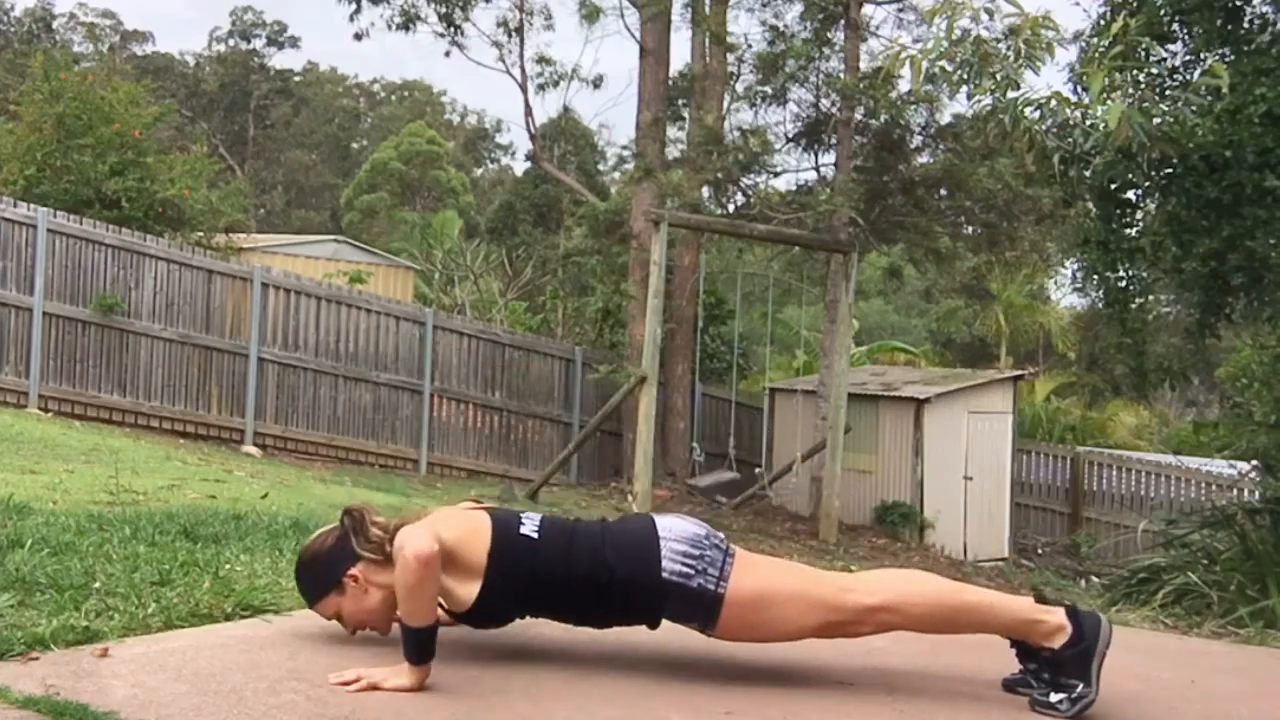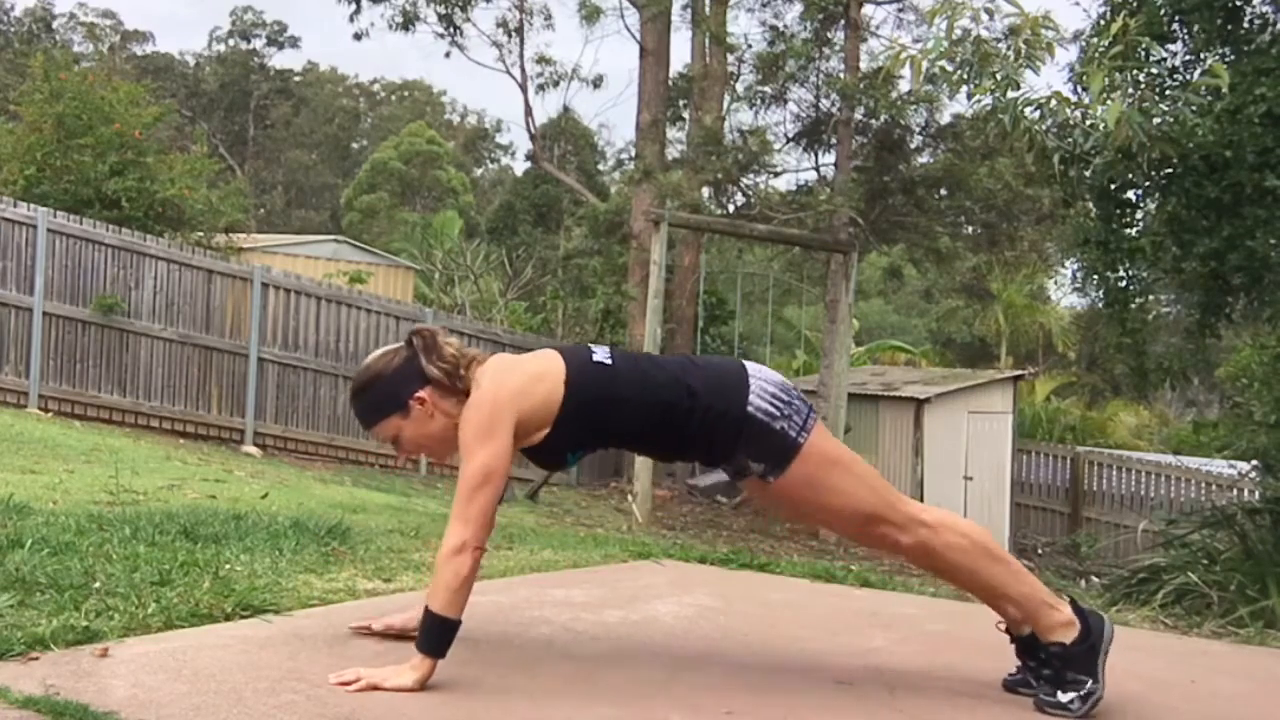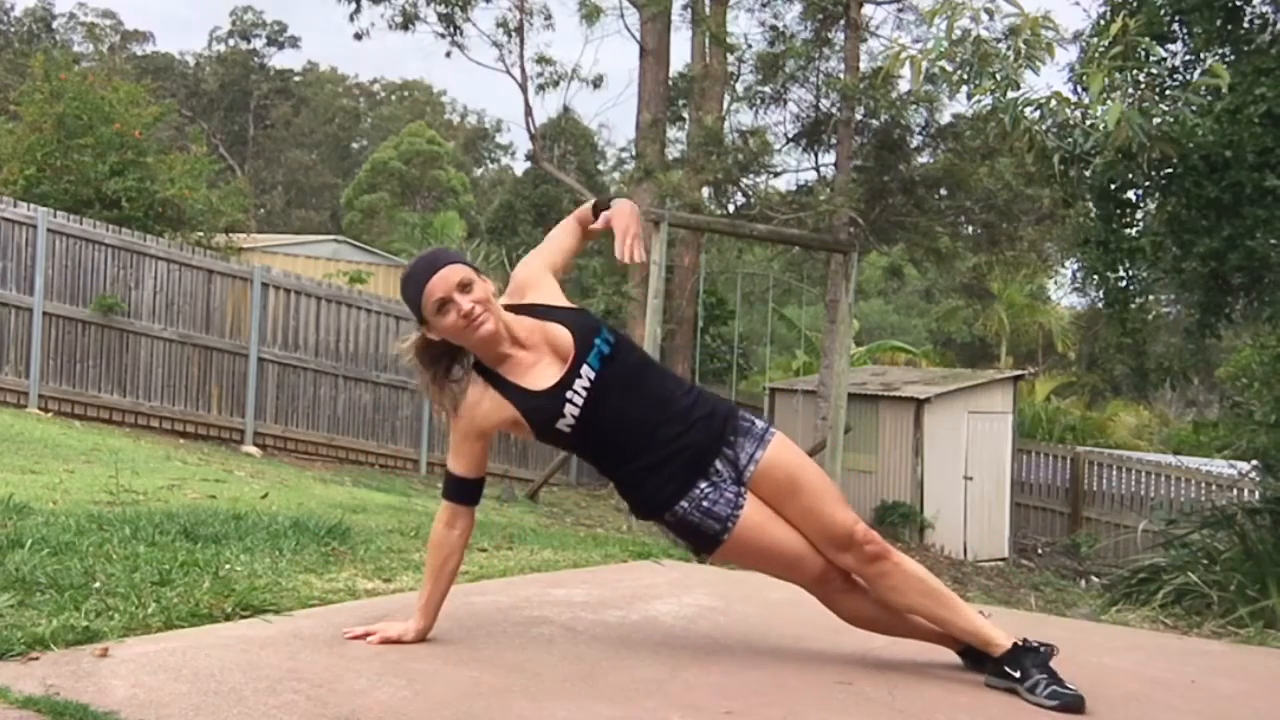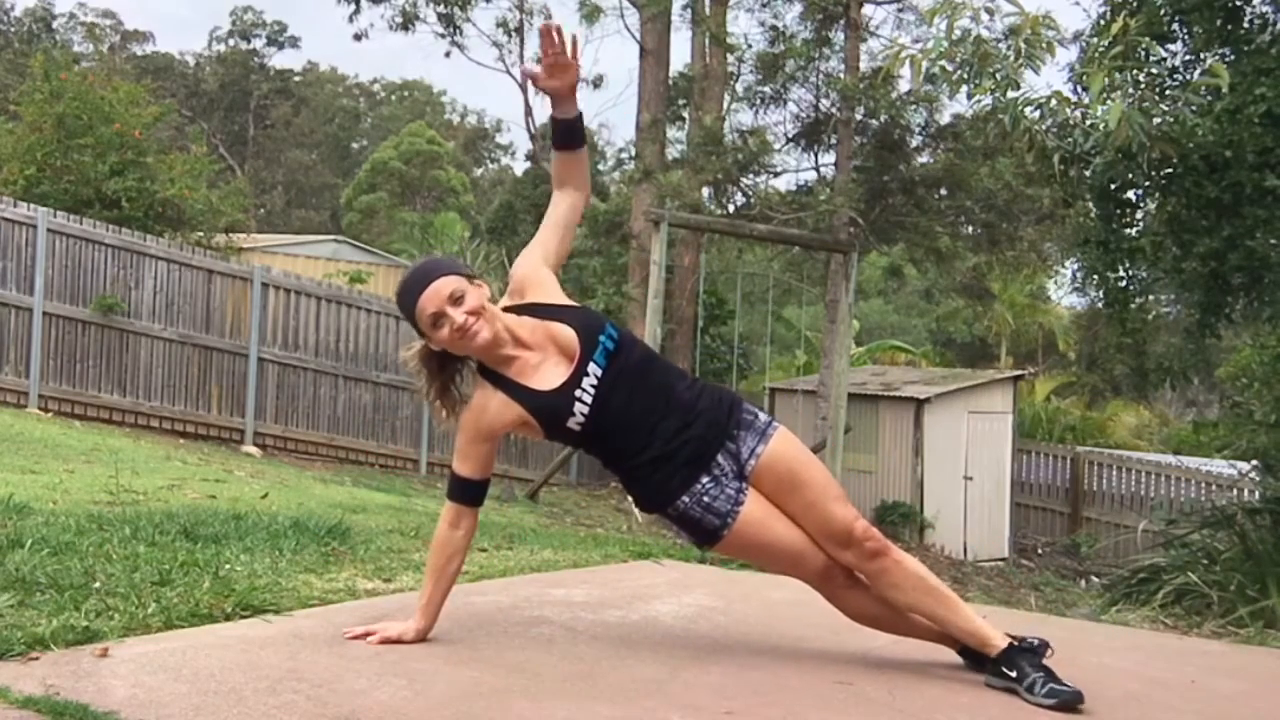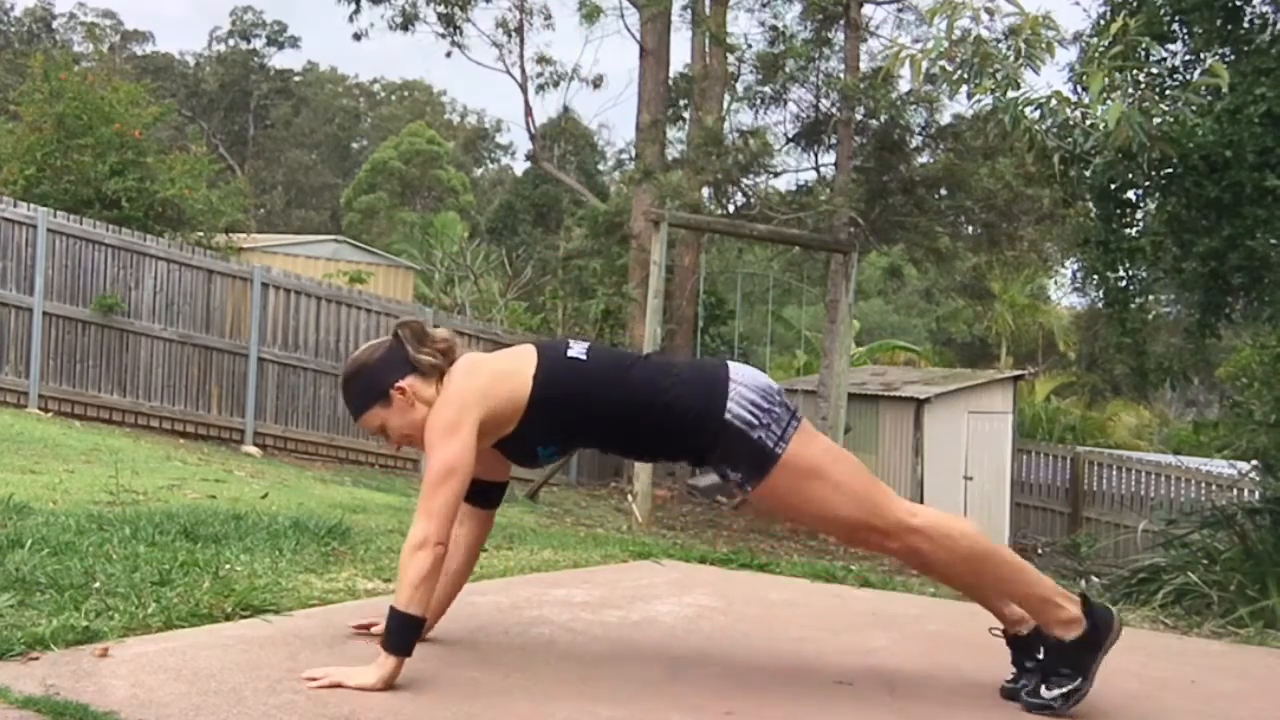
dt=1s
person 1, frame 1
left shoulder: (416, 543)
right shoulder: (441, 542)
left elbow: (415, 567)
right wrist: (446, 614)
left hip: (663, 567)
right hip: (651, 557)
left knee: (855, 604)
right knee: (846, 598)
left ankle: (1060, 628)
right ankle: (1035, 617)
person 1, frame 2
left shoulder: (490, 403)
right shoulder: (482, 397)
left elbow: (464, 541)
right elbow: (468, 529)
right wrist: (427, 617)
left hip: (742, 409)
right hip: (716, 426)
left knee: (899, 524)
right knee: (877, 533)
left ankle: (1067, 628)
right ankle: (1035, 631)
person 1, frame 3
left shoulder: (526, 290)
right shoulder: (483, 415)
left elbow: (577, 222)
right elbow: (456, 516)
left wrist: (620, 208)
right wrist: (420, 619)
left hip: (721, 431)
right hip: (679, 491)
left knee: (859, 545)
right knee: (833, 582)
left ankle: (1005, 649)
right ankle: (979, 648)
person 1, frame 4
left shoulder: (532, 277)
right shoulder: (482, 391)
left elbow: (572, 188)
right elbow: (461, 507)
left wrist: (564, 101)
right wrist: (421, 619)
left hip: (727, 406)
right hip: (688, 481)
left knee: (863, 549)
right knee: (835, 577)
left ankle: (998, 649)
right ankle: (986, 649)
person 1, frame 5
left shoulder: (458, 399)
right shoulder: (484, 402)
left elbow: (429, 539)
right elbow: (473, 517)
right wrist: (426, 612)
left hip: (721, 407)
right hip: (708, 403)
left knee: (887, 521)
right knee: (877, 528)
left ankle: (1074, 623)
right ankle: (1025, 628)
